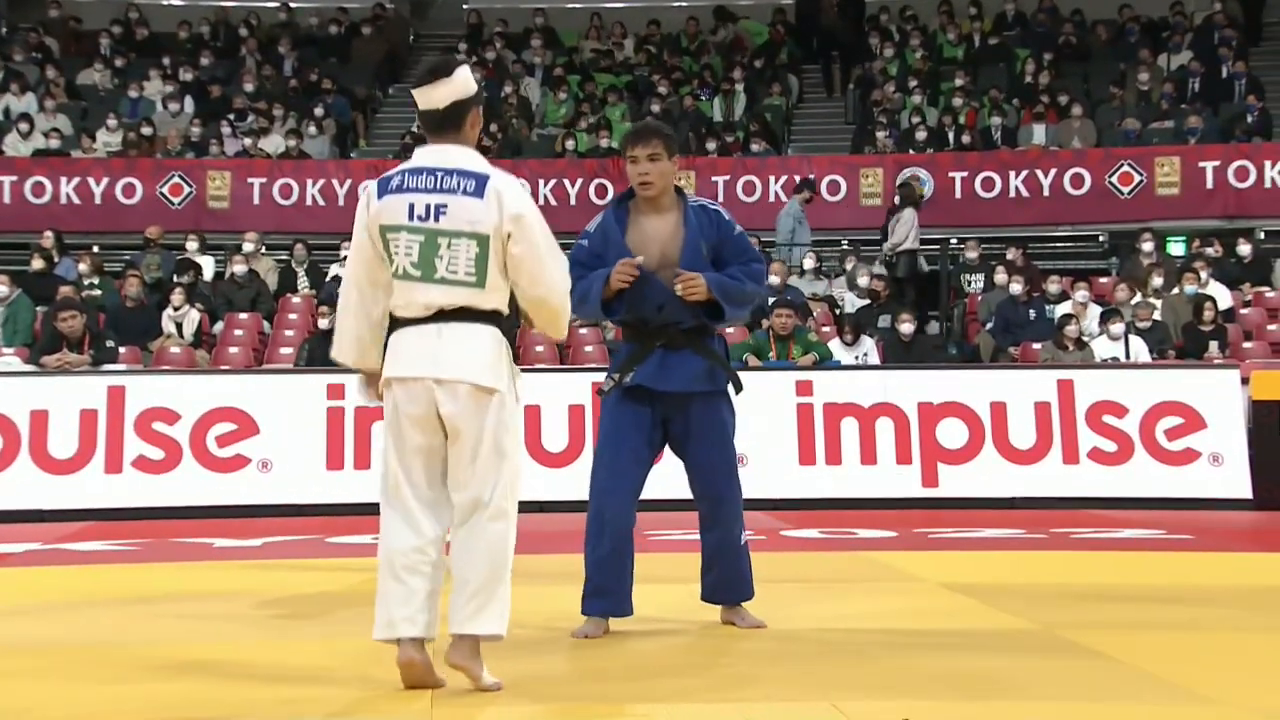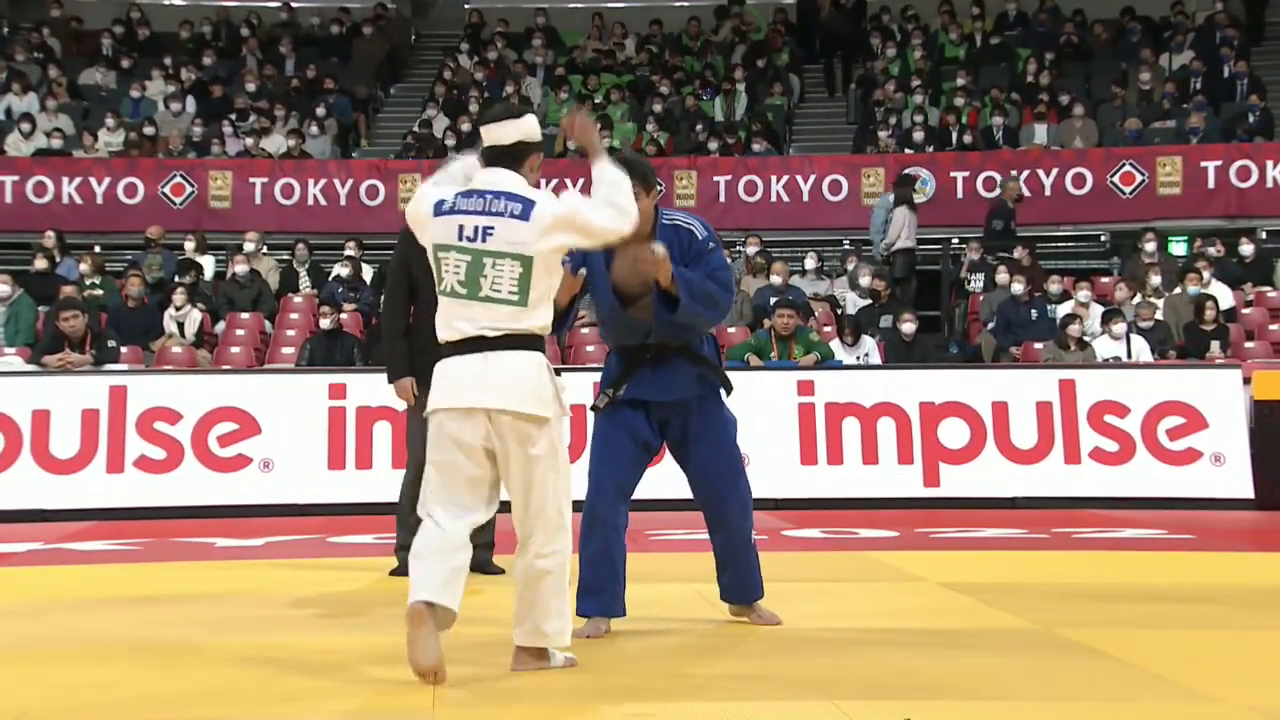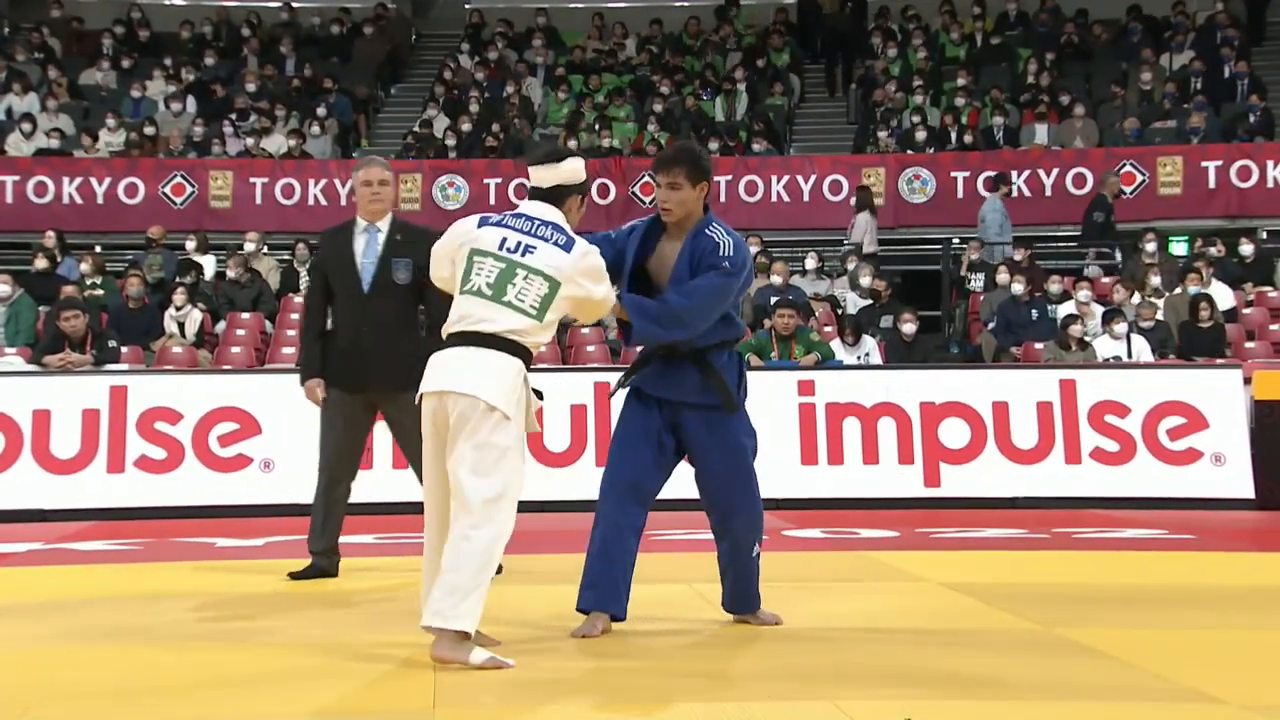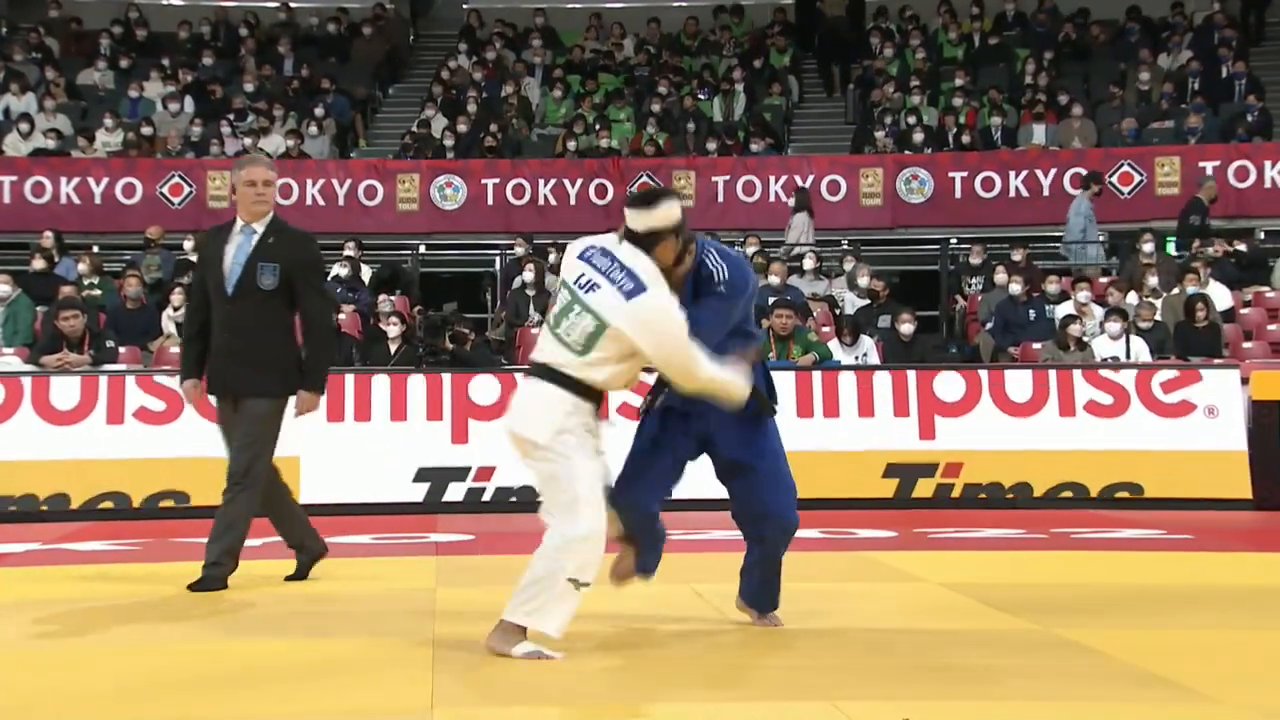
dt=0.7s
person 1, frame 1
left shoulder: (381, 191)
right shoulder: (499, 189)
left elbow: (362, 283)
right elbow: (546, 282)
left wrist: (363, 360)
right wrist: (556, 327)
left hip: (407, 353)
right hip: (475, 353)
left knee: (412, 508)
right knee: (483, 505)
left ankle: (408, 641)
right ankle: (467, 637)
person 1, frame 2
left shoulder: (436, 210)
right shoulder: (550, 212)
right elbow: (617, 214)
left wrist: (471, 163)
right wrist: (596, 151)
left hip: (456, 377)
right hip: (521, 378)
left knee: (447, 513)
right knee: (543, 521)
left ankle: (428, 606)
right ankle: (535, 644)
person 1, frame 3
left shoulder: (475, 226)
right shoulder: (580, 255)
left elbow: (442, 272)
right elbow: (594, 308)
left hip: (445, 368)
right hip: (495, 377)
left knee: (445, 507)
right knee: (485, 510)
left ankle: (448, 619)
right ankle: (451, 632)
person 1, frame 4
left shoulder: (584, 251)
right shoulder: (656, 304)
right elbow: (689, 373)
right wrist: (736, 383)
left hip: (534, 402)
right hip: (561, 416)
right knee: (578, 527)
right ankle: (512, 630)
person 2, frame 1
left shoulder: (711, 220)
right shoulder: (606, 225)
left elbow: (752, 276)
right elbow: (575, 286)
left wrist: (714, 288)
right wrist: (606, 284)
left hip: (699, 367)
right hip: (634, 367)
left knee: (720, 491)
right knee: (612, 494)
left ankle: (730, 601)
right ankle: (601, 608)
person 2, frame 2
left shoulder: (690, 234)
right shoulder: (591, 244)
left elbow: (718, 299)
right elbow: (556, 300)
left wrist: (671, 279)
left hip: (690, 374)
right hip: (628, 379)
left knee: (727, 491)
right knee: (605, 496)
left ankle: (744, 598)
right ankle: (599, 609)
person 2, frame 3
left shoulder: (727, 251)
right shoulder: (644, 233)
left elbow: (686, 313)
right elbow: (595, 253)
left wrist: (618, 307)
left hip: (709, 384)
right hip: (654, 378)
left knee: (736, 502)
right knee: (621, 493)
left ankle: (744, 604)
right ankle: (602, 608)
person 2, frame 4
left shoulder: (728, 272)
left elbow: (700, 345)
right hip: (678, 398)
left knee: (774, 513)
right knee: (632, 498)
left ankle: (756, 599)
right ankle: (640, 548)
person 3, frame 1
left shoulder: (467, 239)
right shoulder: (387, 238)
left elbow: (491, 305)
right elbow: (370, 309)
right wrist: (376, 367)
left hip: (462, 366)
right hip: (404, 364)
person 3, frame 2
right shoulder: (415, 239)
right elbow: (394, 309)
right wrist: (399, 370)
right hip: (428, 371)
right knee: (421, 464)
left ankle: (482, 552)
right ankle: (408, 553)
person 3, frame 3
left shoulder: (422, 240)
right shoulder: (332, 241)
left elbow: (440, 311)
right elbow: (315, 312)
right wrist: (312, 370)
left hip: (408, 373)
right hip: (349, 376)
right knee: (334, 467)
right ankle: (323, 556)
person 3, frame 4
left shoulder: (297, 244)
right shoulder: (213, 240)
left elbow: (318, 321)
right elbow: (197, 311)
left wrist: (313, 383)
right wrist: (191, 370)
left hip: (267, 379)
right hip: (224, 377)
left knee: (244, 473)
right knee: (254, 471)
left ankle: (219, 565)
right ankle: (307, 544)
